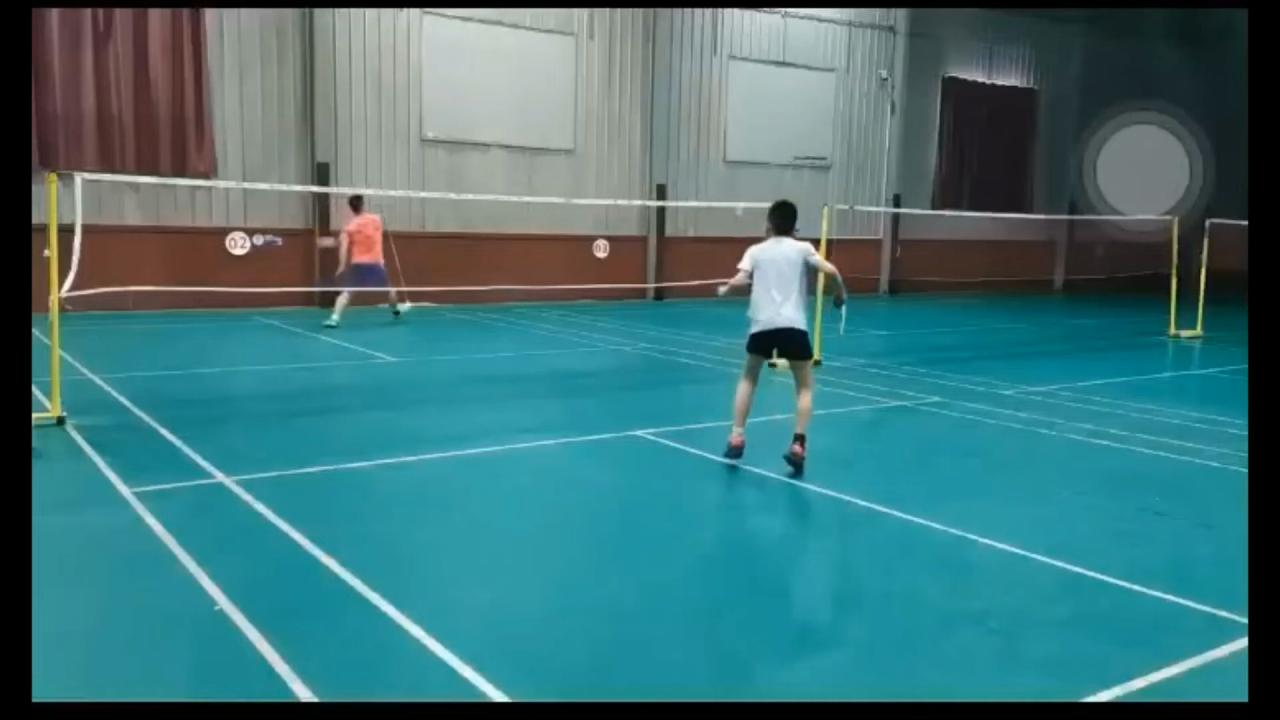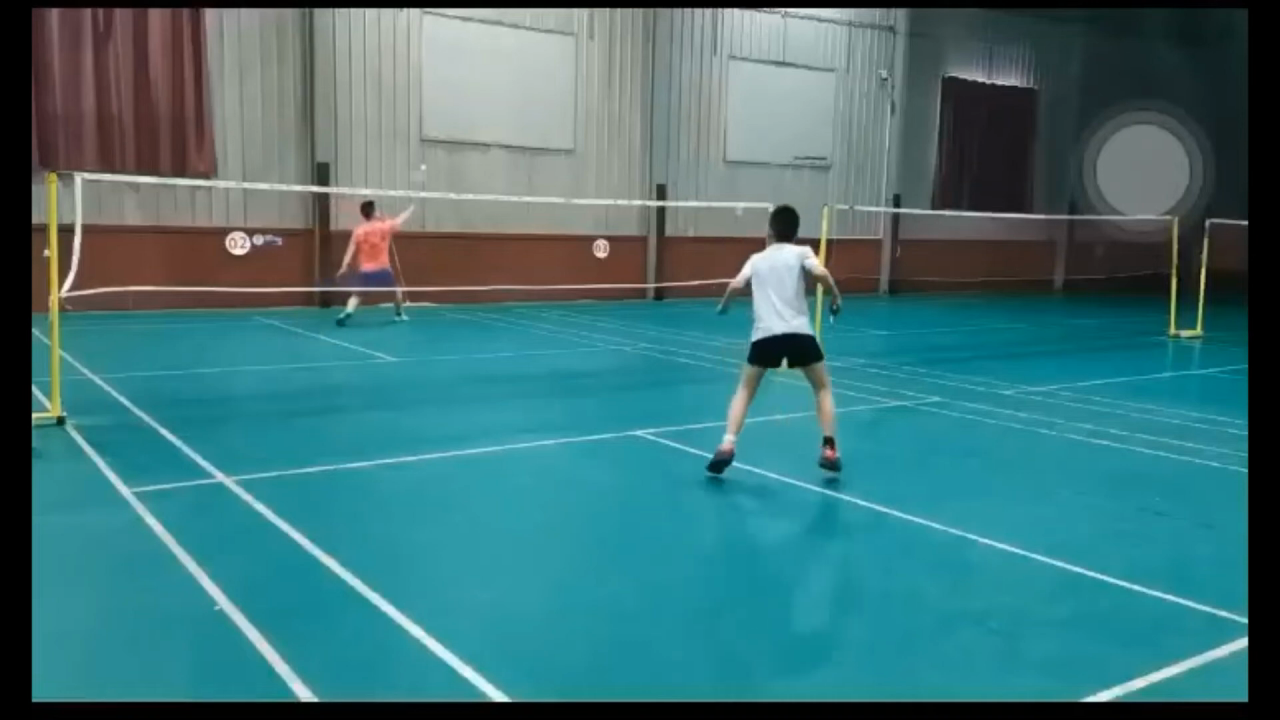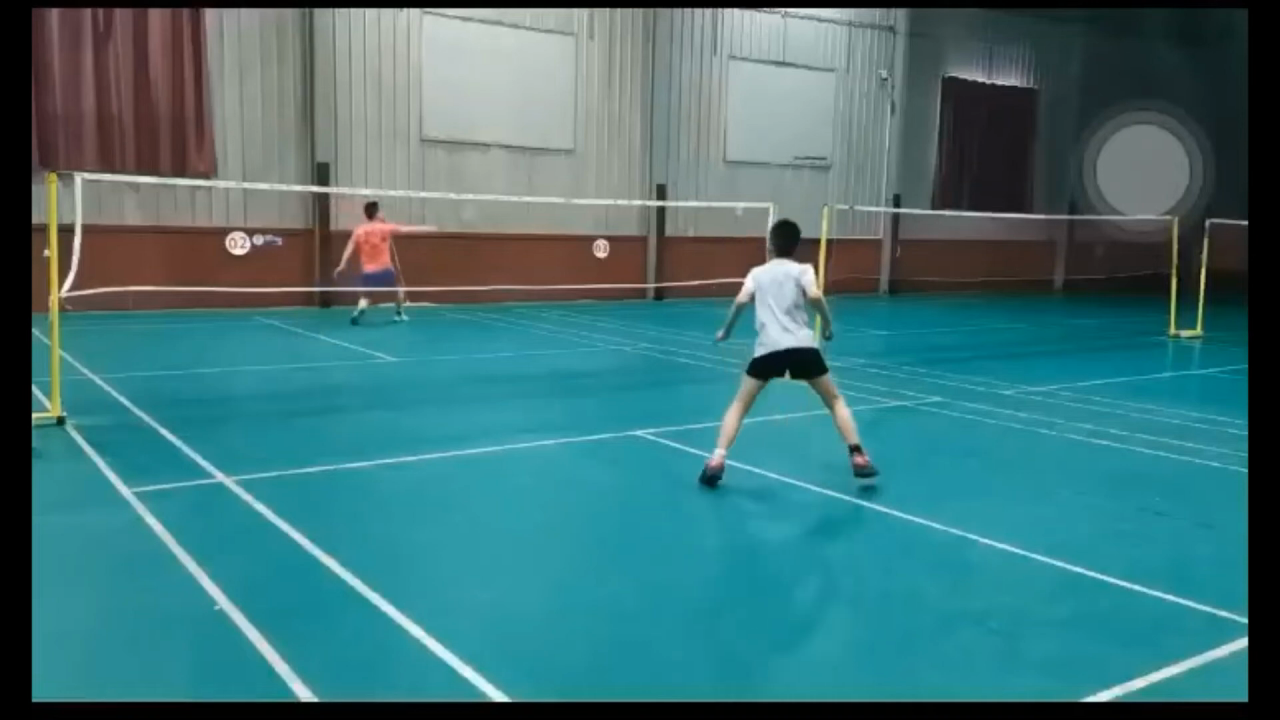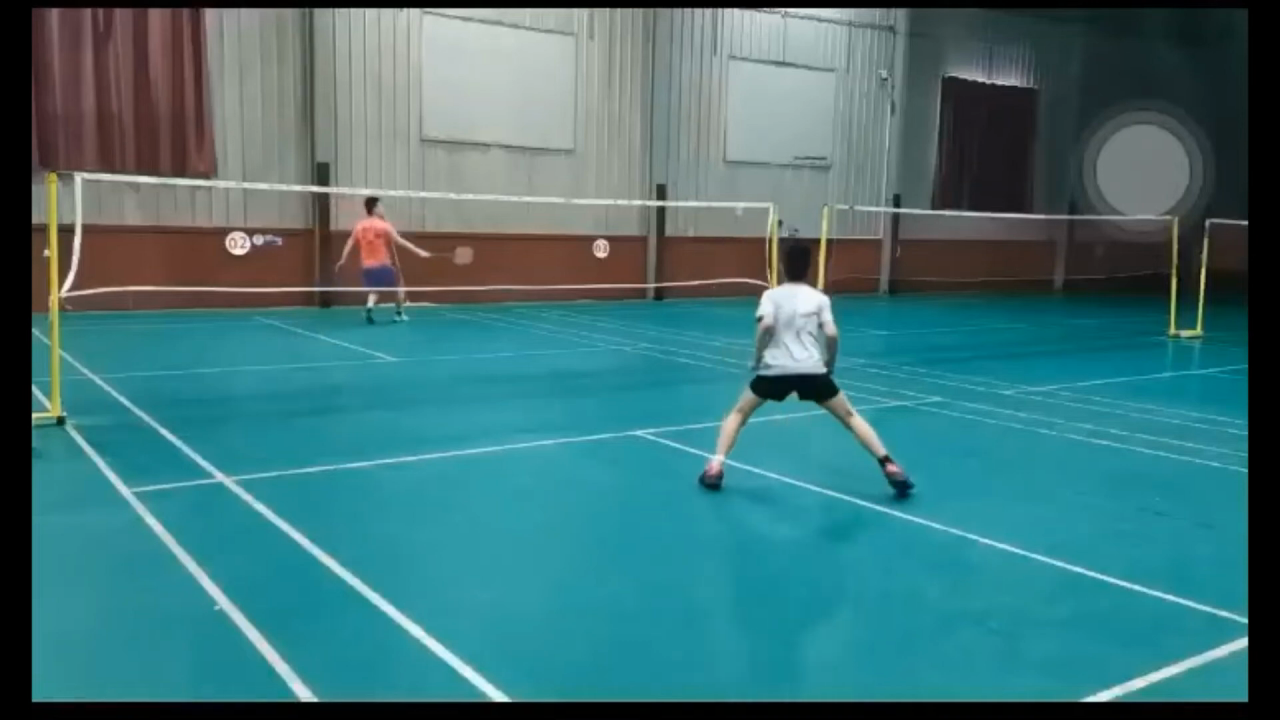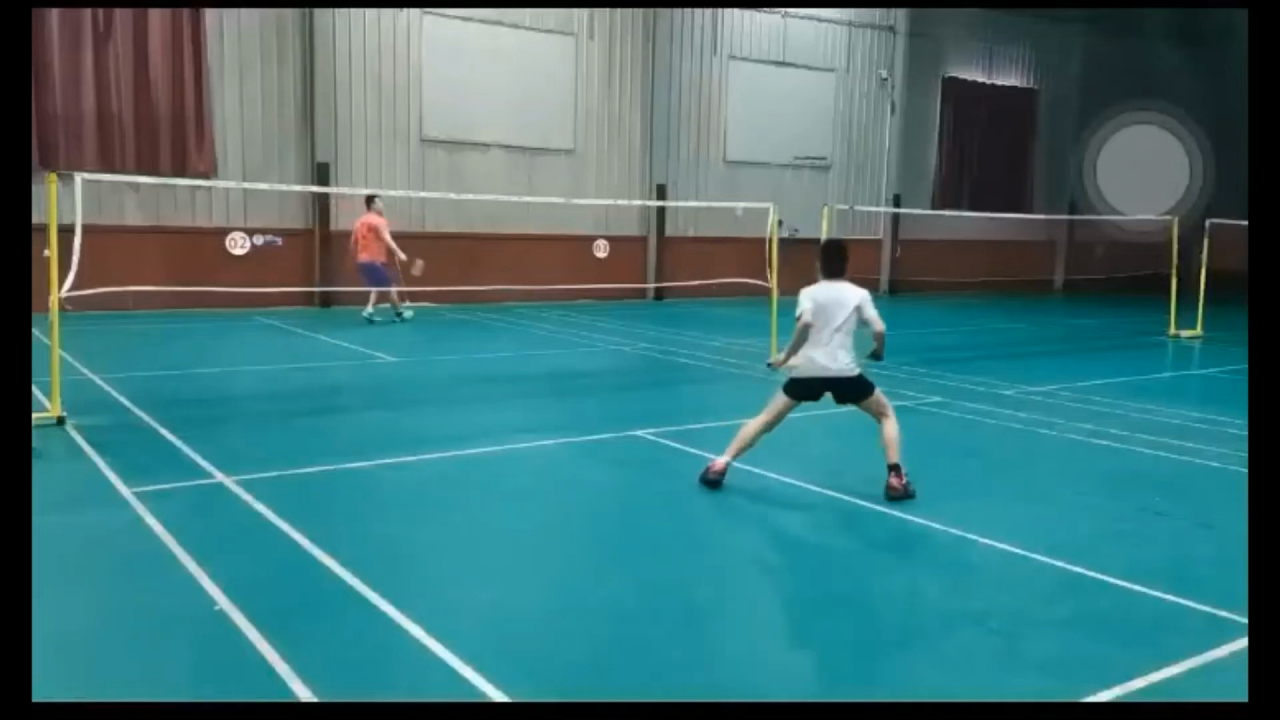
dt=0.1s
person 1, frame 1
left shoulder: (755, 251)
right shoulder: (803, 248)
left elbow: (740, 281)
right elbow: (830, 270)
left wrist: (725, 290)
right wrist: (841, 292)
left hip: (763, 327)
right hip: (794, 327)
left knee: (747, 381)
right knee: (804, 388)
left ankle: (737, 438)
right ankle: (798, 446)
person 1, frame 2
left shoulder: (757, 259)
right shoulder: (801, 252)
left elbow: (736, 285)
right elbow: (820, 272)
left wrist: (723, 305)
right wrist: (835, 298)
left hip: (765, 334)
right hip: (798, 332)
left knee: (744, 392)
right knee: (823, 389)
left ankle: (727, 447)
right ankle: (829, 450)
person 1, frame 3
left shoulder: (756, 273)
right shoulder: (803, 270)
left elbow: (741, 300)
right elbow: (814, 295)
left wrist: (726, 329)
right wrist: (828, 324)
left hip: (768, 349)
right hip: (802, 347)
left knee: (739, 406)
right knee: (835, 400)
left ankle: (717, 461)
right ankle: (858, 457)
person 1, frame 4
left shoulder: (771, 295)
right shoulder: (819, 299)
left elbow: (766, 326)
right elbow: (832, 335)
left wrist: (757, 358)
right wrist: (830, 363)
left hip: (775, 369)
right hip: (811, 370)
left knee: (738, 414)
right knee: (851, 418)
left ankle: (716, 467)
right ankle: (890, 468)
person 1, frame 5
left shoulder: (810, 293)
right shoulder: (860, 294)
left elbow: (804, 324)
right elbow: (879, 330)
left wrist: (785, 356)
right wrist: (879, 350)
left hip: (808, 370)
right hip: (844, 372)
left knee: (767, 419)
right knee: (886, 414)
left ankle: (721, 466)
right ankle: (895, 478)
